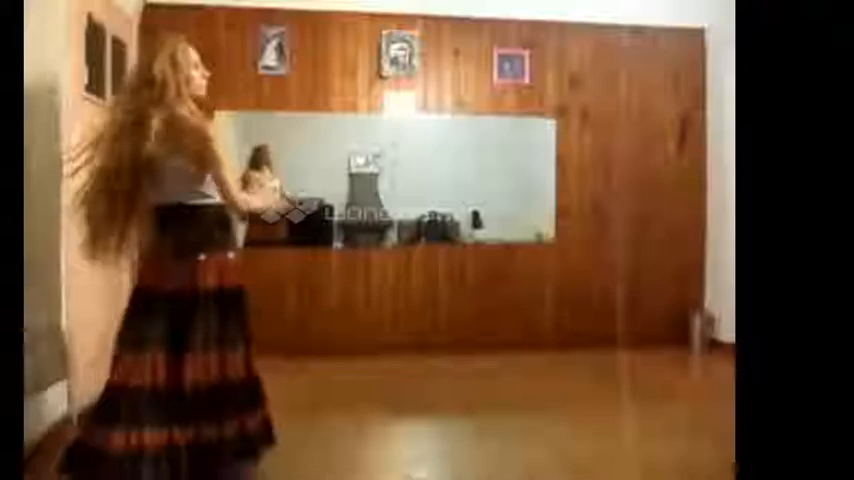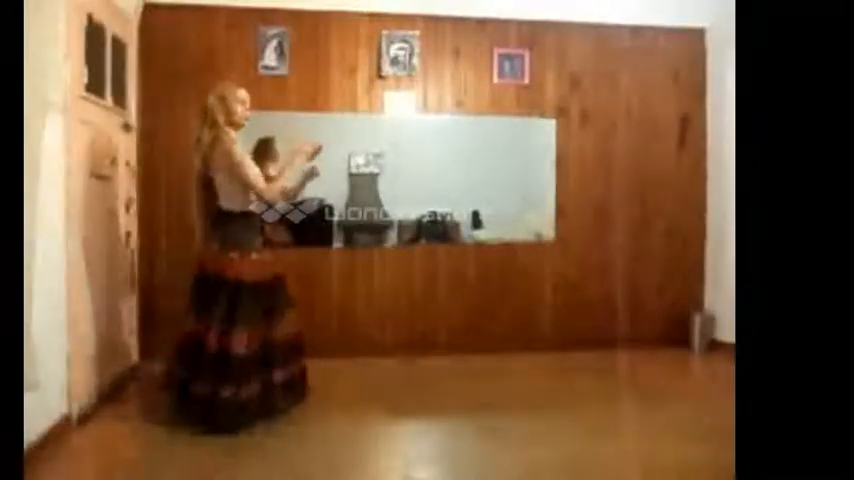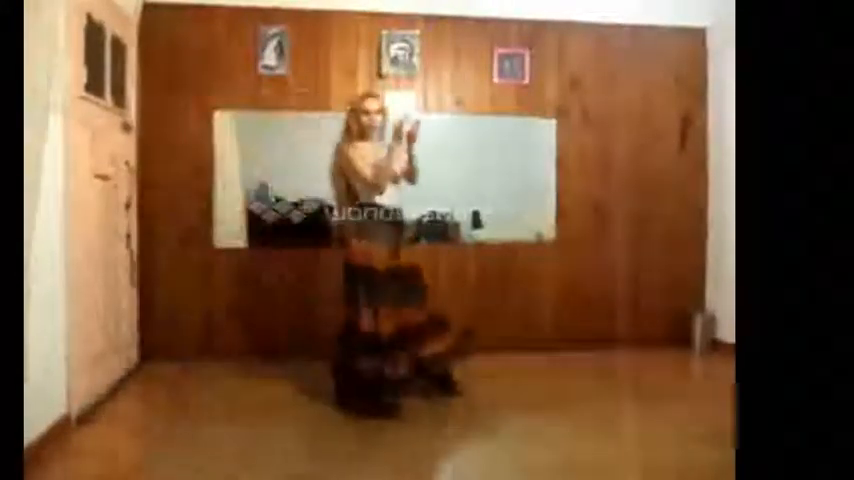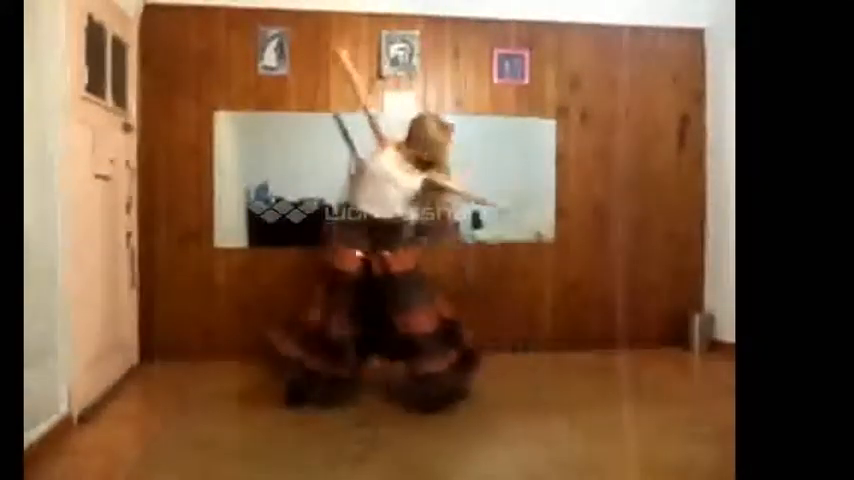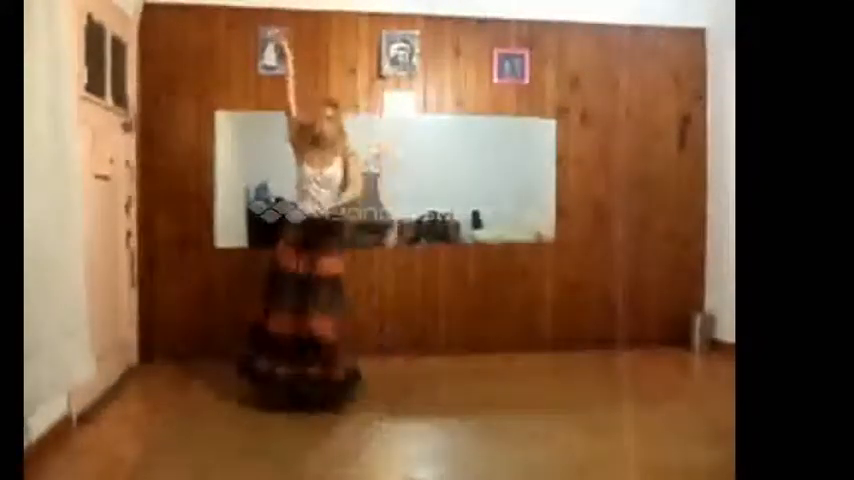
dt=1s
person 1, frame 1
left shoulder: (148, 127)
right shoulder: (192, 125)
right elbow: (234, 200)
right wrist: (262, 201)
left hip: (167, 248)
right hip: (207, 246)
left knee: (163, 351)
right knee: (208, 354)
person 1, frame 2
left shoulder: (224, 143)
right shoulder: (227, 144)
left elbow: (264, 192)
right elbow: (268, 194)
left wrist: (301, 172)
right wrist: (295, 159)
left hip: (236, 238)
right hip: (238, 242)
left knee: (248, 322)
right knee: (234, 326)
right ankle: (223, 406)
person 1, frame 3
left shoulder: (383, 148)
right shoulder: (351, 150)
left elbow: (410, 177)
right elbow: (377, 183)
left wrist: (408, 148)
right wrist: (396, 147)
left hip: (391, 224)
right hip: (369, 229)
left knee: (404, 298)
right knee: (373, 303)
right ankle: (369, 390)
person 1, frame 4
left shoulder: (426, 172)
right shoulder: (388, 148)
left elbow: (454, 186)
right elbow: (366, 102)
left wrist: (489, 202)
right wrist: (348, 62)
left hip: (392, 236)
right hip: (357, 230)
left knee: (414, 302)
right knee: (338, 300)
left ankle: (432, 382)
right ankle: (317, 381)
person 1, frame 5
left shoulder: (347, 156)
right shoulder: (302, 151)
left elbow: (356, 190)
right elbow: (291, 106)
left wrist: (326, 208)
right wrist: (287, 57)
left hip: (327, 237)
right hip: (297, 232)
left knee: (320, 315)
right knee: (285, 310)
left ankle: (324, 386)
right ankle: (283, 383)
